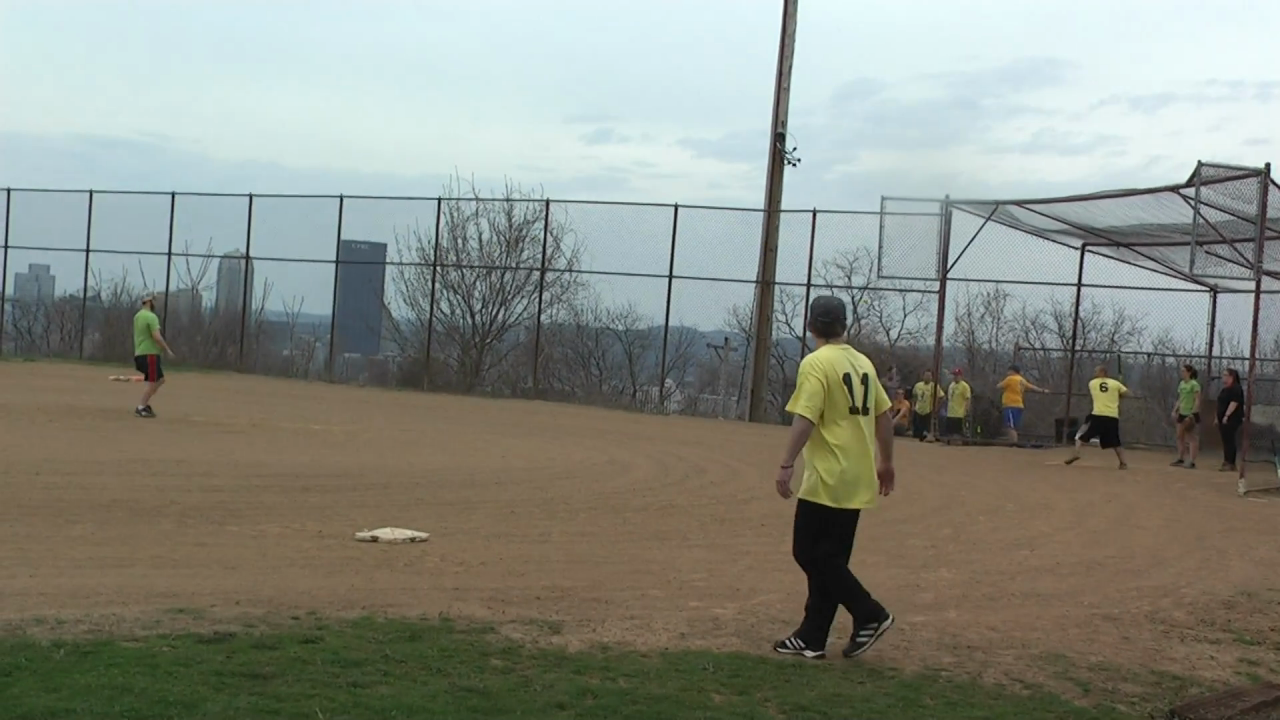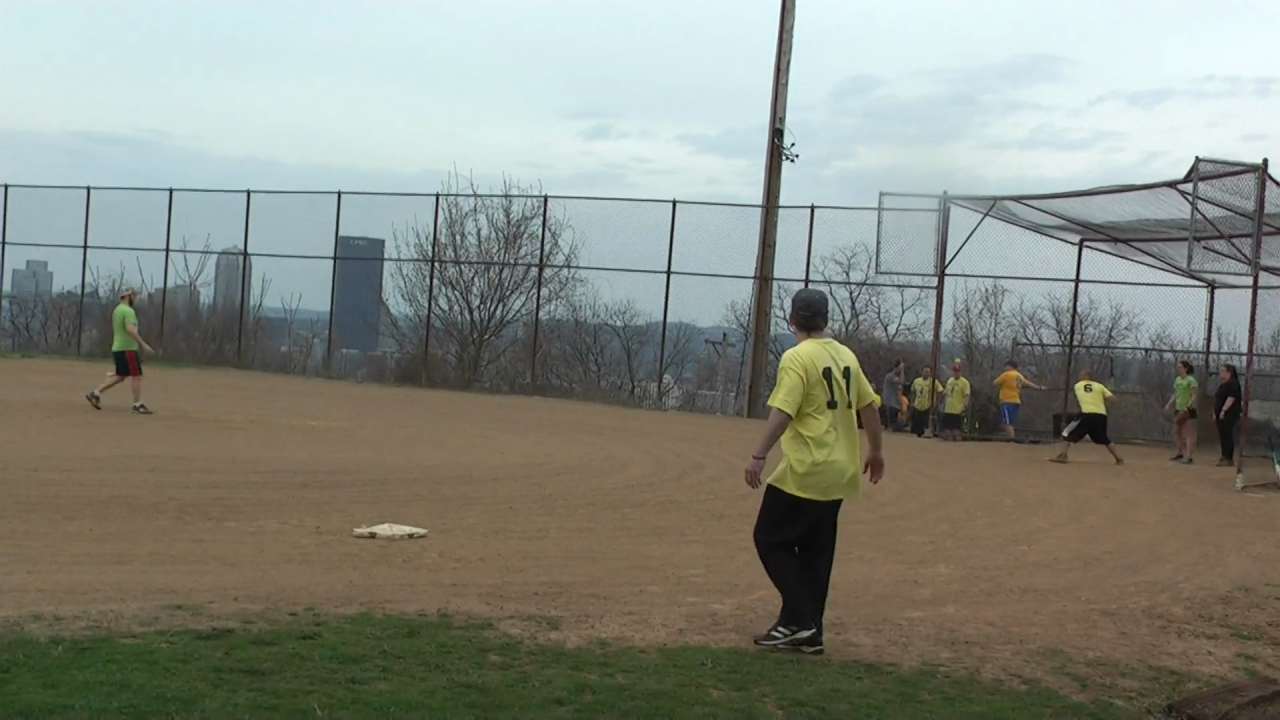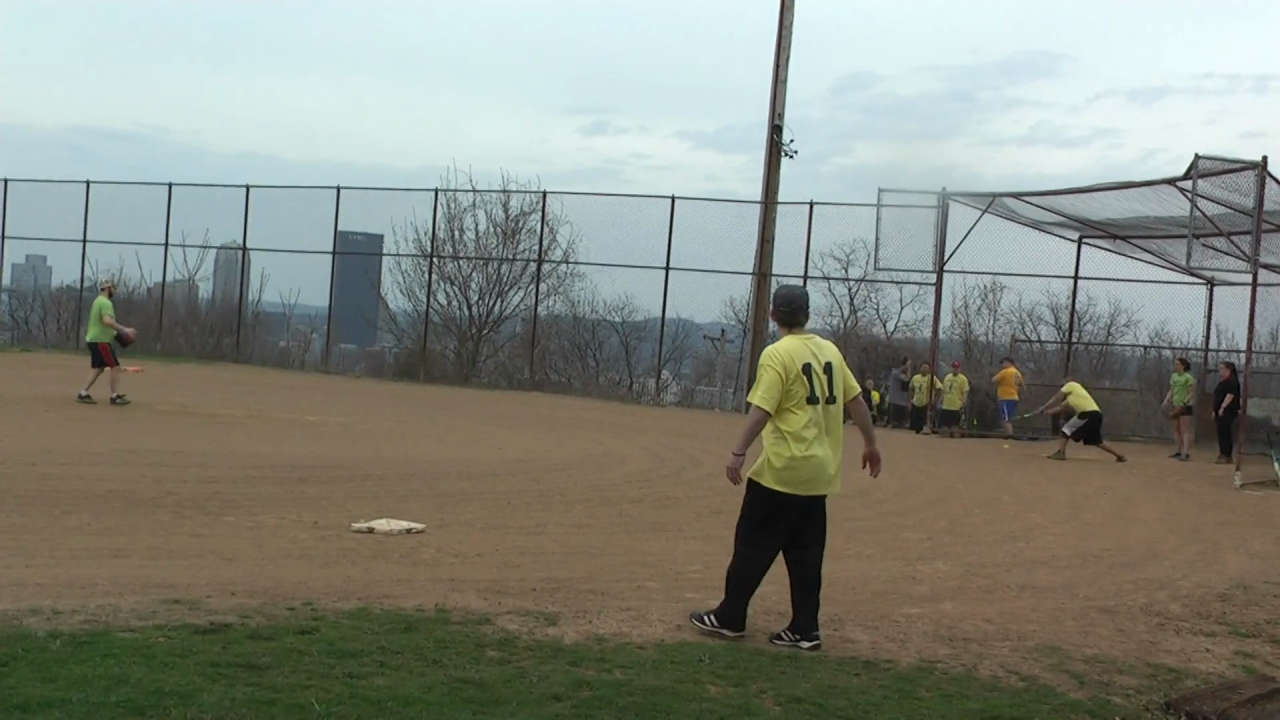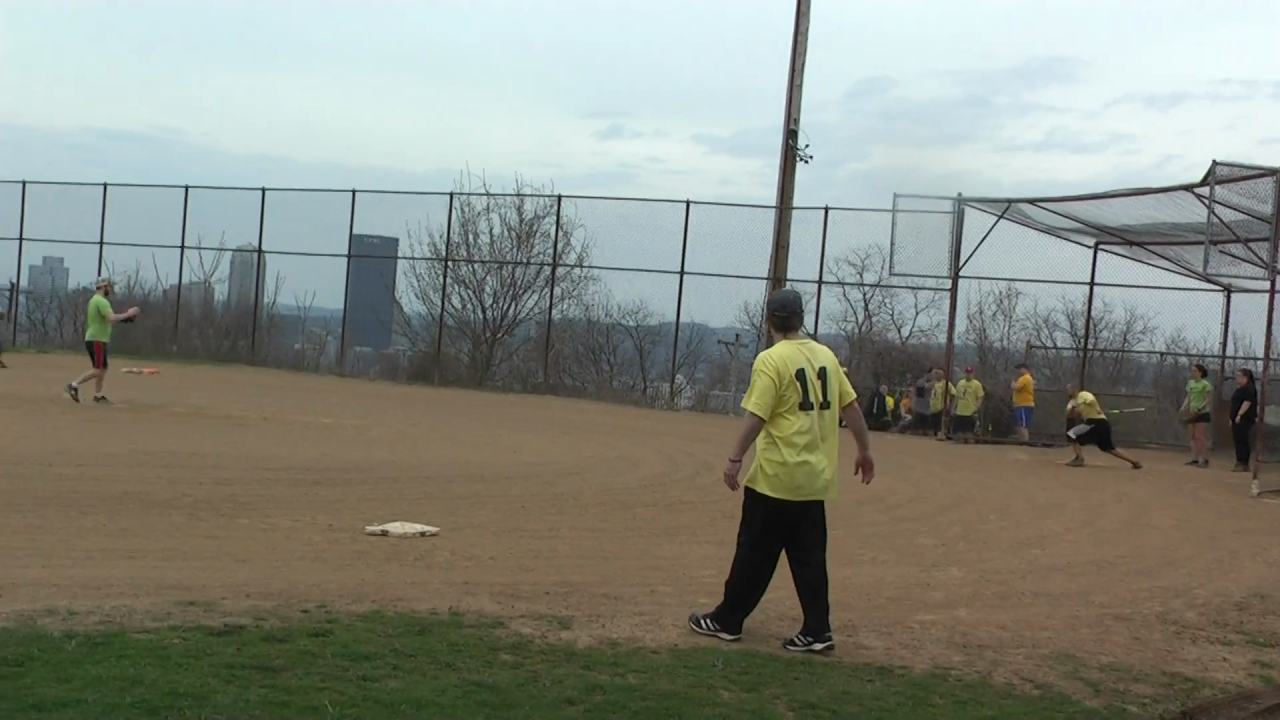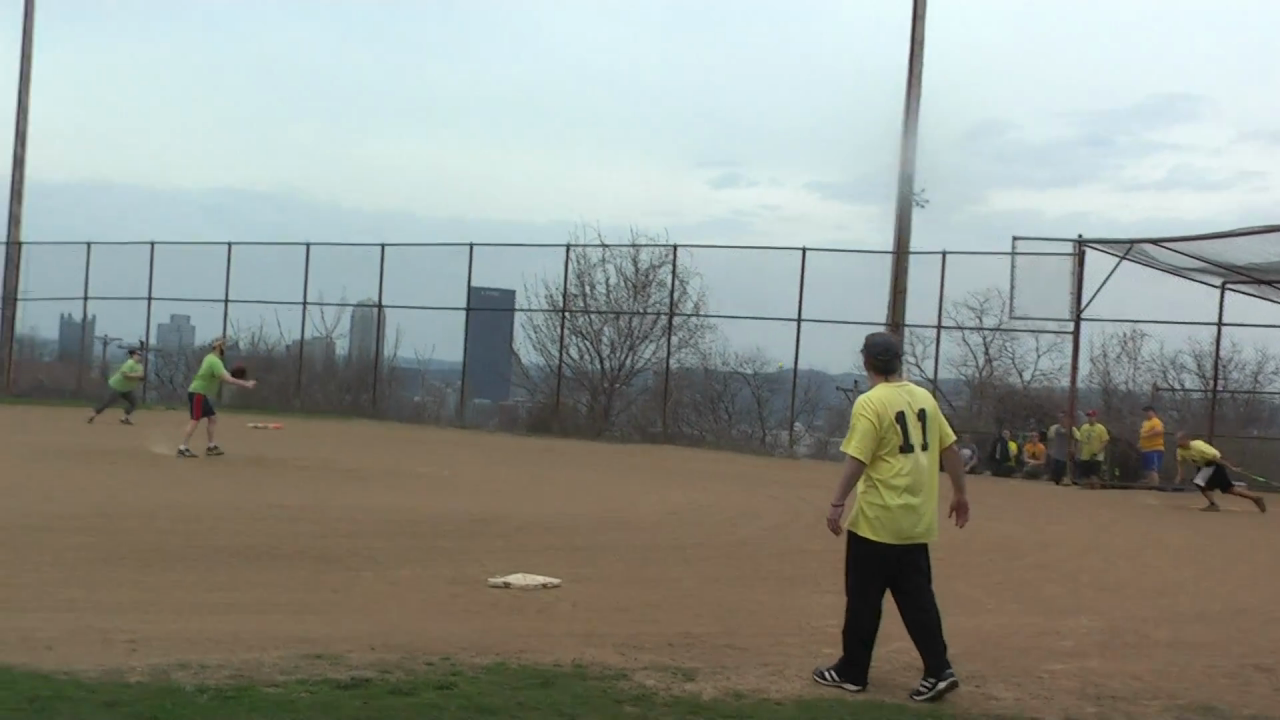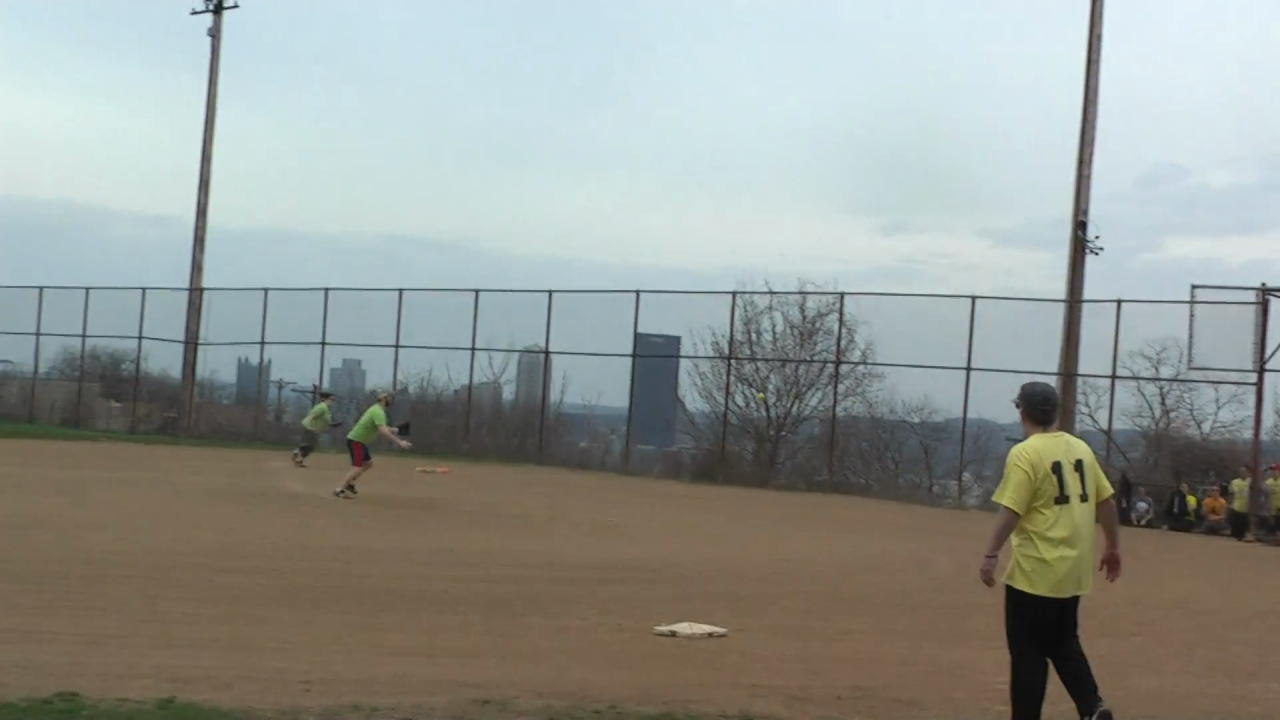
dt=0.2s
person 1, frame 1
left shoulder: (815, 363)
right shoulder: (862, 361)
left elbow: (805, 419)
right elbow: (883, 415)
left wrist: (785, 465)
right wrist: (886, 461)
left hip: (829, 480)
right hip: (857, 479)
left knee: (813, 554)
right knee: (828, 555)
left ankle: (870, 615)
right ankle: (812, 638)
person 1, frame 2
left shoulder: (796, 357)
right shoulder: (846, 354)
left elbow: (782, 412)
right elbow: (868, 407)
left wrist: (758, 456)
right wrist: (875, 450)
left hip: (804, 472)
right hip: (837, 474)
left knee: (771, 540)
right knee: (816, 554)
left ankle: (799, 619)
right ankle: (809, 631)
person 1, frame 3
left shoulder: (777, 353)
right shoulder: (830, 349)
left elbow: (761, 409)
right elbow: (856, 401)
left wrist: (738, 452)
right wrist: (870, 444)
left hip: (782, 468)
right hip: (819, 470)
left knee: (753, 543)
right knee: (807, 551)
left ankle: (730, 617)
right ankle: (805, 628)
person 1, frame 4
left shoulder: (771, 359)
right shoulder: (825, 354)
left elbow: (756, 416)
right elbow: (850, 407)
left wrist: (734, 459)
right wrist: (863, 450)
left hip: (776, 475)
right hip: (815, 476)
left knee: (754, 552)
right knee: (810, 556)
left ankle: (728, 621)
right ankle: (818, 631)
person 1, frame 5
left shoulder: (869, 402)
right shoulder: (924, 397)
left elbow: (856, 460)
right elbow: (950, 450)
left wrist: (837, 504)
right wrist: (959, 494)
left hip: (879, 519)
right hip: (917, 521)
left knee: (863, 598)
right knee: (918, 599)
left ankle: (852, 673)
right ankle: (939, 671)
person 1, frame 6
left shoulder: (1024, 453)
right shoulder: (1081, 449)
left elbow: (1011, 511)
right elbow: (1107, 502)
left wrist: (990, 555)
right wrist: (1113, 548)
left hip: (1037, 571)
right hip: (1074, 570)
left knee: (1028, 656)
right knee: (1065, 648)
